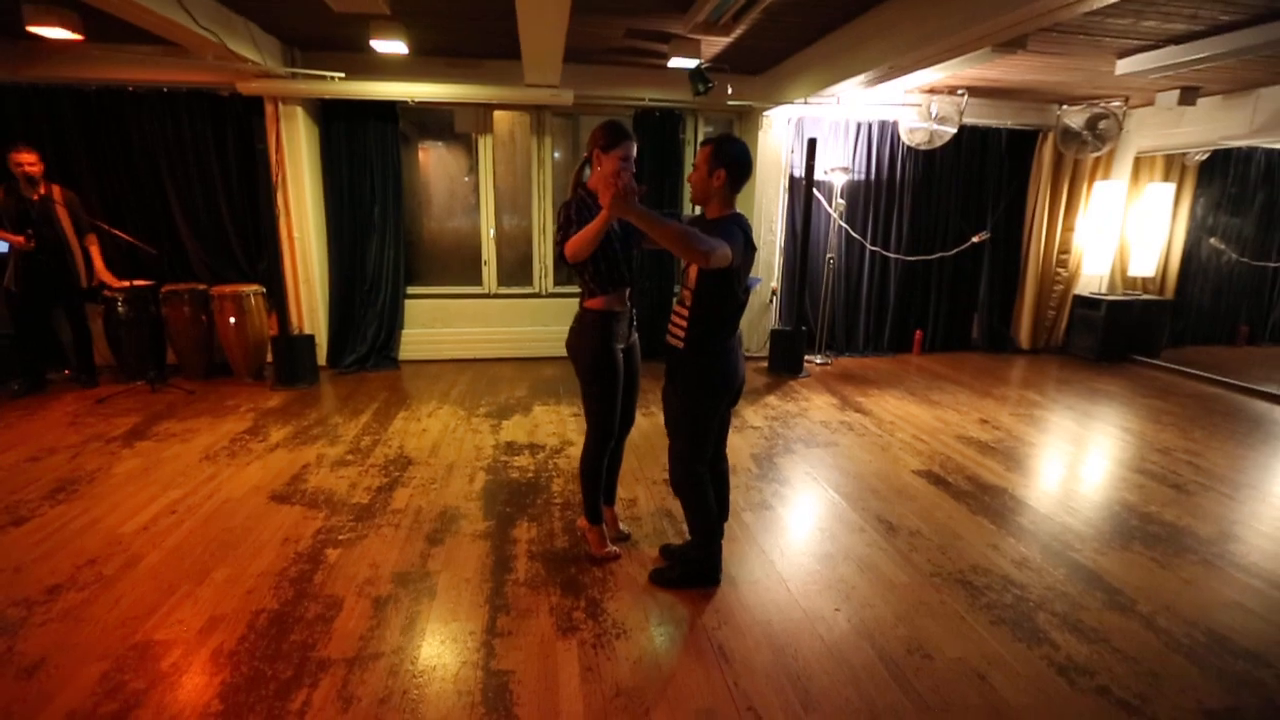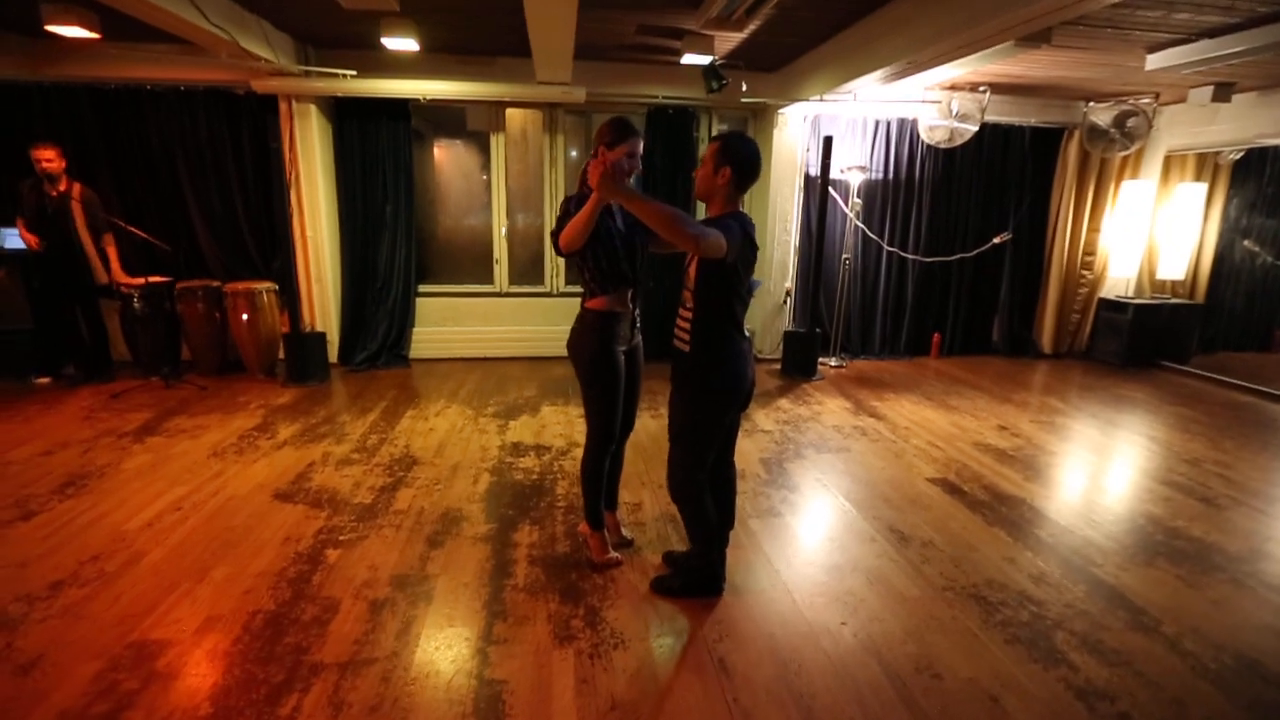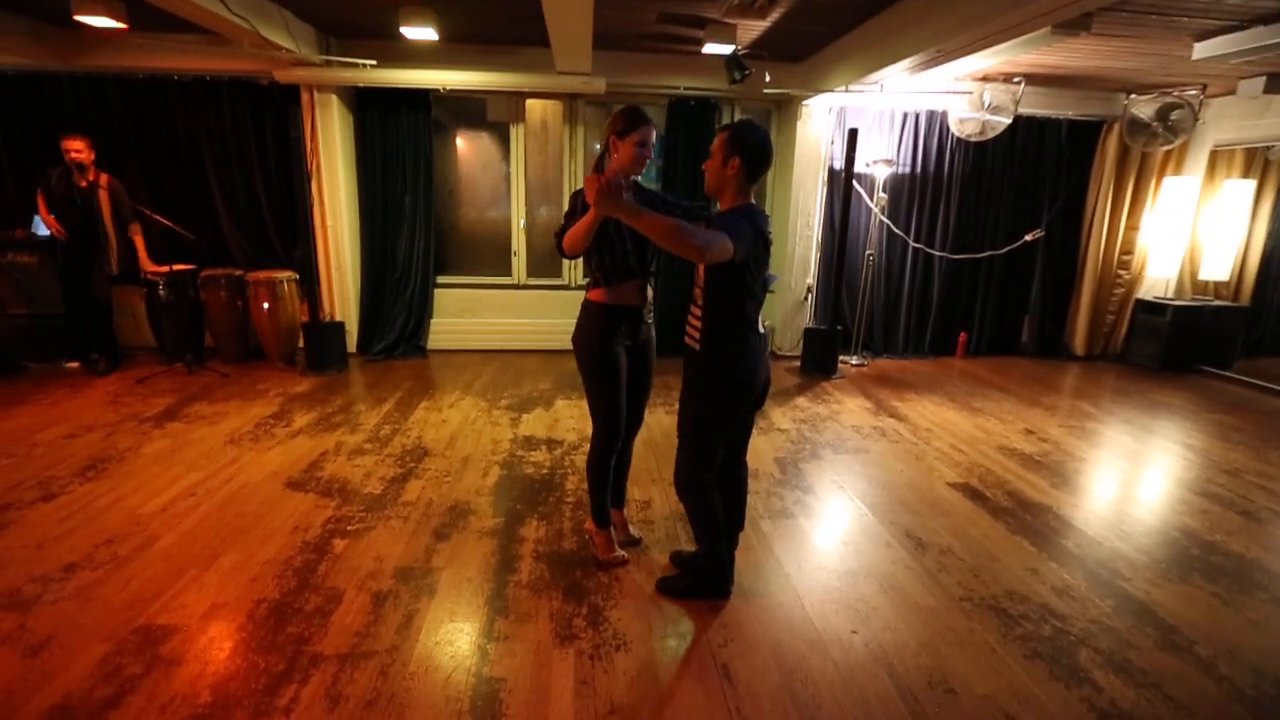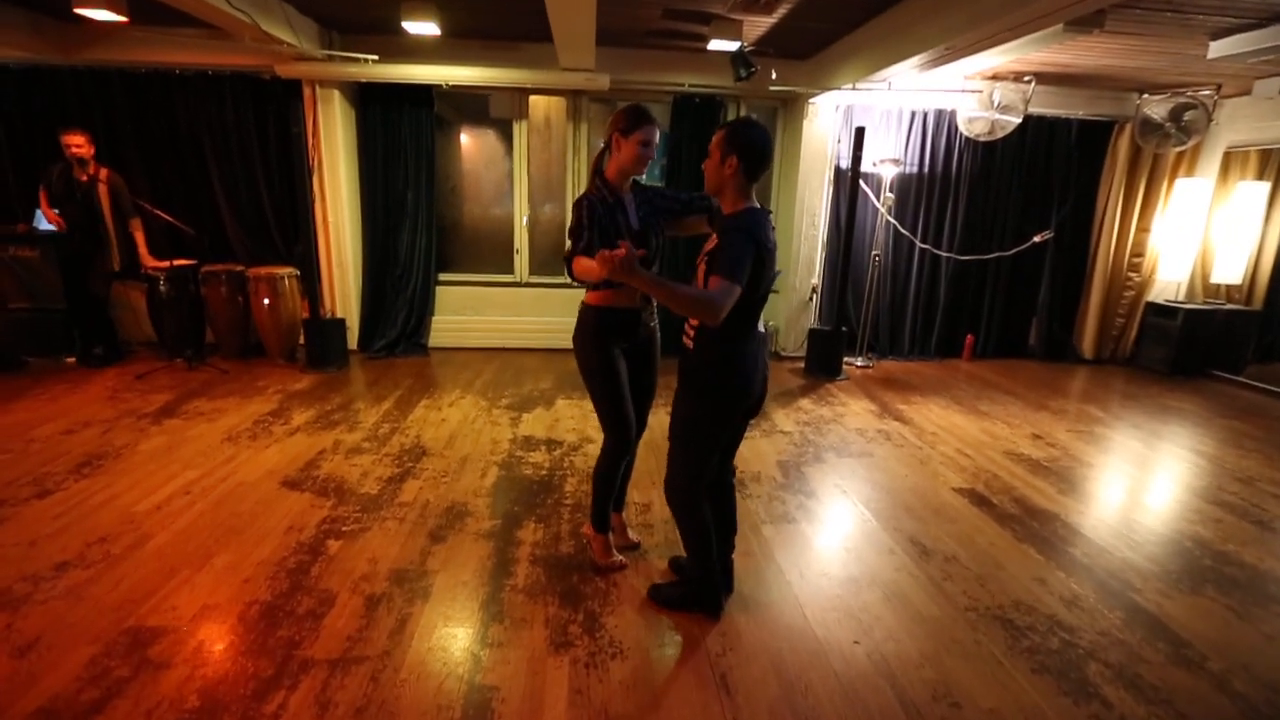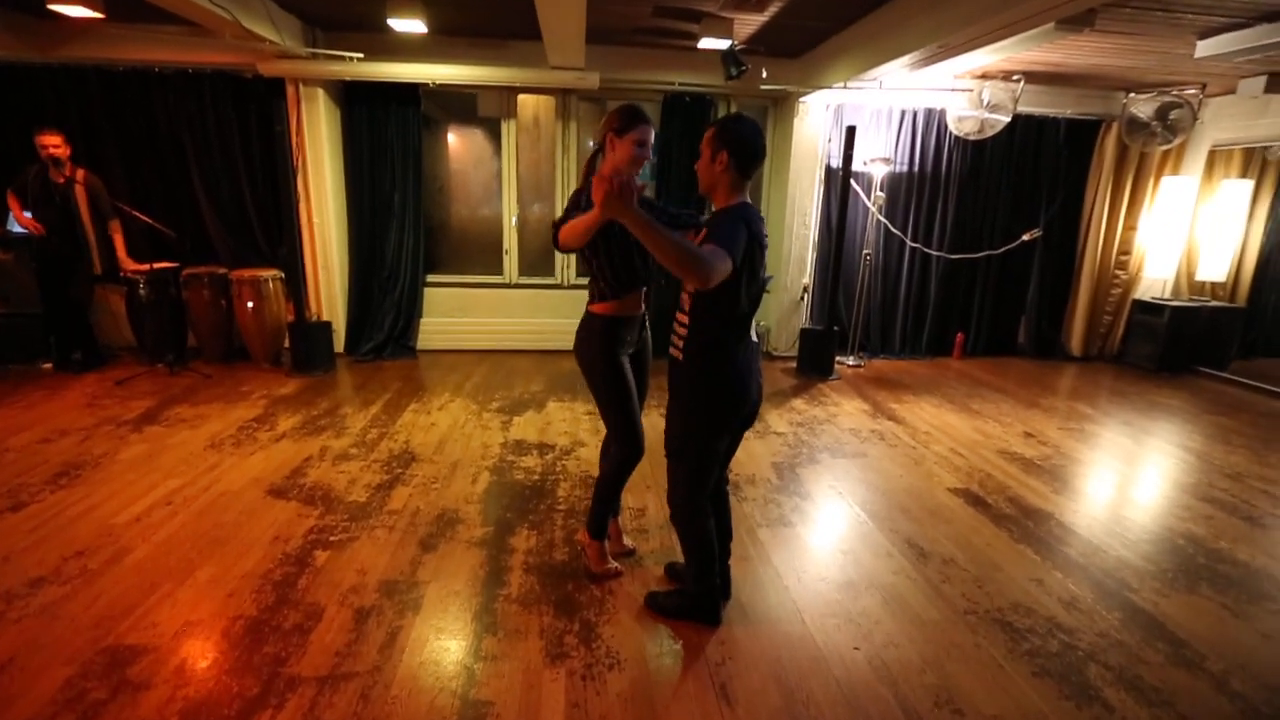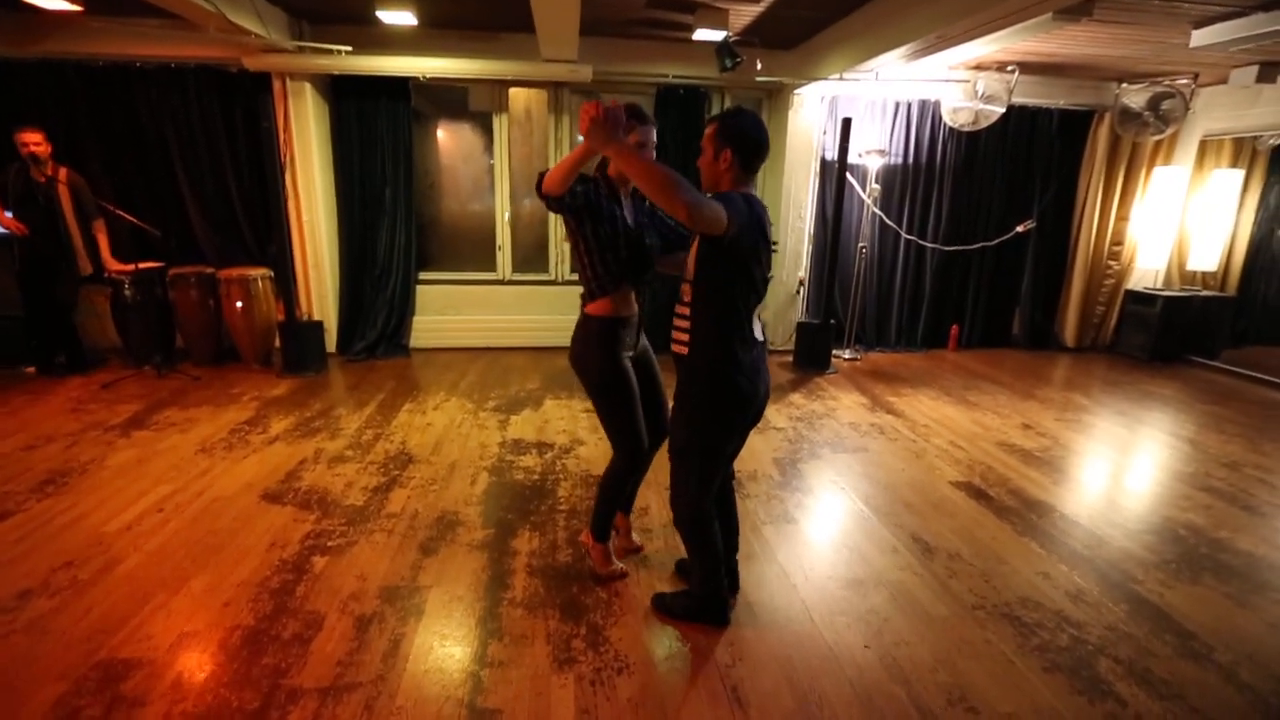
dt=0.4s
person 1, frame 1
left shoulder: (731, 232)
right shoulder: (708, 223)
left elbow: (703, 253)
right elbow: (678, 237)
left wrist: (632, 212)
left hip: (702, 369)
right hip: (712, 365)
left knee: (688, 470)
right knee: (710, 460)
left ankle: (703, 563)
right ankle: (705, 547)
person 1, frame 2
left shoulder: (732, 231)
right shoulder: (722, 227)
left elbow: (691, 236)
right elbow: (682, 235)
left wrist: (620, 194)
right wrist: (620, 198)
left hip: (709, 374)
right hip: (724, 368)
left knee: (686, 476)
right knee: (716, 467)
left ankle: (706, 573)
right ankle: (710, 556)
person 1, frame 3
left shoulder: (740, 225)
right shoulder: (743, 220)
left elbow: (696, 245)
right elbow: (700, 241)
left wrist: (619, 208)
left hip: (721, 372)
right hip: (741, 366)
left knee: (694, 476)
right knee: (728, 467)
left ankle: (713, 574)
right ankle: (719, 559)
person 1, frame 4
left shoulder: (740, 233)
right shoulder: (751, 221)
left elbow: (712, 308)
left wrist: (637, 276)
left hip: (717, 376)
right hip: (741, 371)
left knee: (685, 486)
right knee: (716, 473)
left ankle: (705, 587)
right ankle: (717, 568)
person 1, frame 5
left shoulder: (733, 222)
right shoulder: (741, 219)
left elbow: (701, 273)
right elbow: (700, 262)
left wrist: (627, 214)
left hip: (710, 384)
right hip: (733, 378)
left knee: (688, 497)
right knee: (710, 483)
left ankle: (703, 597)
right ankle: (713, 574)
person 1, frame 6
left shoulder: (735, 210)
right shoulder: (744, 214)
left elbow: (687, 205)
right elbow: (695, 256)
left wrist: (613, 146)
left hip: (717, 382)
right hip: (737, 376)
left knee: (691, 495)
right knee: (715, 479)
left ankle: (710, 598)
right ankle: (723, 570)
person 2, frame 1
right shoulder: (576, 208)
right elbow: (571, 253)
right wrist: (608, 212)
left hip: (626, 326)
right hip: (597, 331)
left knee: (622, 425)
right knee: (602, 430)
left ankle: (606, 508)
right ankle: (592, 522)
person 2, frame 2
left shoulder: (628, 209)
right shoulder: (580, 204)
right elbow: (564, 244)
right wrist: (599, 196)
left hip: (630, 328)
right hip: (598, 332)
left knee: (622, 430)
right knee: (602, 435)
left ankle: (608, 513)
right ankle: (594, 527)
person 2, frame 3
left shoulder: (647, 198)
right shoulder: (589, 198)
left elbow: (698, 219)
right elbow: (568, 247)
right wrist: (598, 209)
left hip: (641, 321)
right hip: (602, 324)
left knee: (630, 427)
right knee: (608, 431)
left ankle: (615, 510)
right ankle: (599, 525)
person 2, frame 4
left shoulder: (648, 198)
right shoulder: (591, 203)
left elbow: (703, 208)
right elbow: (577, 264)
right wrist: (604, 269)
left hip: (644, 325)
right hip: (601, 328)
left knee: (635, 430)
right knee: (620, 434)
left ankle: (615, 513)
right ankle: (598, 529)
person 2, frame 5
left shoulder: (635, 199)
right shoulder: (589, 196)
left elbow: (684, 227)
right elbow: (563, 238)
right wrist: (603, 210)
left hip: (637, 329)
right hip: (605, 335)
left knee: (622, 436)
right knee: (630, 443)
left ankle: (610, 519)
right ankle: (594, 534)
person 2, frame 6
left shoulder: (641, 205)
right shoulder: (588, 194)
left elbow: (682, 246)
right elbow: (548, 189)
right wrist: (591, 146)
left hip: (632, 333)
right hip: (601, 339)
left knee: (658, 429)
right knee: (632, 447)
left ankle: (622, 514)
right ankle: (597, 536)
person 3, frame 1
left shoulder: (62, 196)
left elbow: (86, 231)
left wrist: (98, 265)
left hip: (66, 268)
right hip: (30, 270)
left knee: (78, 322)
right knee: (30, 324)
left ankle: (86, 372)
right ankle: (31, 377)
person 3, frame 2
left shoulder: (81, 194)
right shoulder: (29, 190)
left elbow: (103, 231)
right elbow: (22, 217)
left wrist: (115, 267)
right wrist: (24, 233)
left hip: (81, 266)
right hip: (48, 267)
left knee: (92, 318)
right knee: (59, 320)
left ankle: (103, 366)
right ankle: (83, 367)
person 3, frame 3
left shoulder: (108, 184)
right shoulder: (57, 178)
left elbow: (130, 220)
right elbow: (41, 192)
left wrist: (142, 255)
right wrist: (46, 217)
left hip: (101, 253)
right hip: (70, 253)
left knee: (97, 299)
right knee: (76, 306)
left ankle: (107, 355)
right ankle: (84, 353)
person 3, frame 4
left shoulder: (108, 179)
right shoulder: (59, 174)
left elbow: (131, 215)
right elbow: (44, 188)
left wrist: (143, 251)
right wrist: (47, 210)
left hip: (101, 249)
right hip: (71, 248)
left knee: (95, 298)
right knee: (76, 301)
left ankle: (109, 350)
right ankle: (88, 348)
person 3, frame 5
left shoulder: (86, 180)
right shoulder: (33, 177)
left elbow: (110, 217)
right elbow: (12, 193)
left wrist: (121, 255)
right wrist: (19, 216)
left hip: (81, 254)
right hip: (48, 255)
left knee: (76, 304)
right knee: (53, 308)
left ankle: (90, 355)
right ankle: (64, 354)
person 3, frame 6
left shoulder: (69, 179)
left elbow: (94, 217)
left wrist: (106, 255)
left hip: (66, 257)
right hip: (31, 258)
left knee: (61, 308)
right knee: (35, 312)
left ankle: (74, 360)
right ankle: (45, 359)
